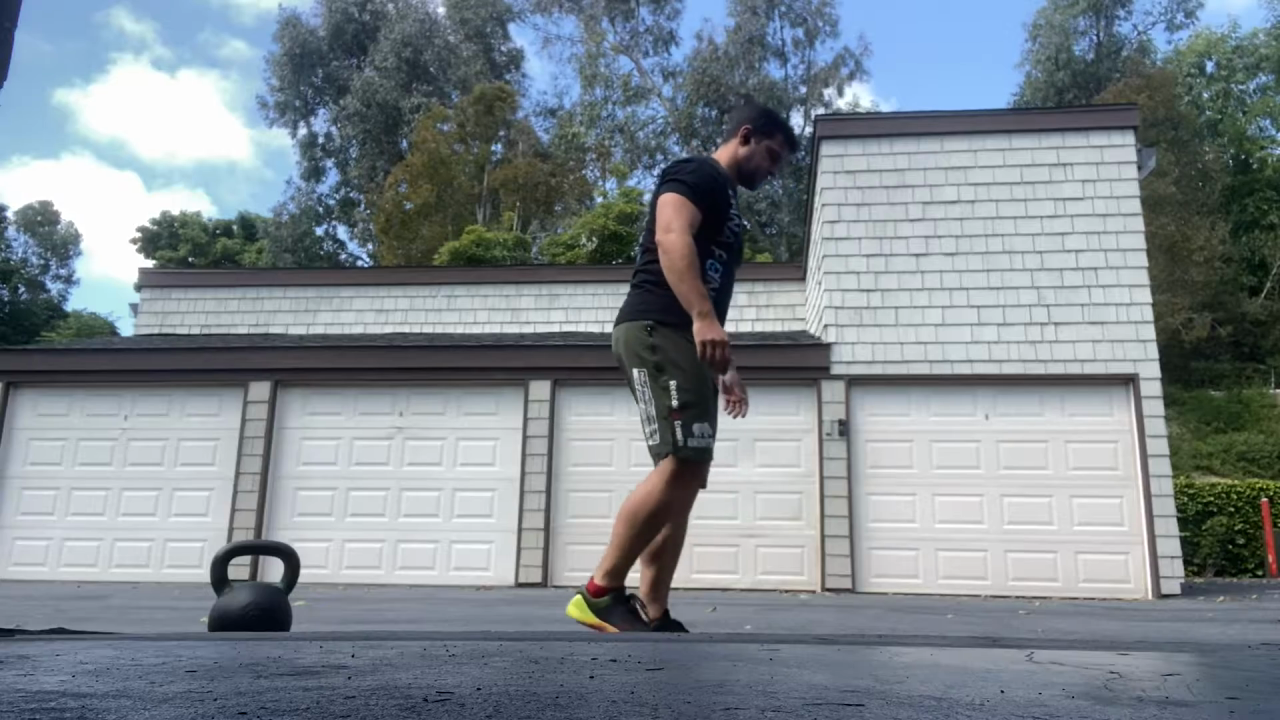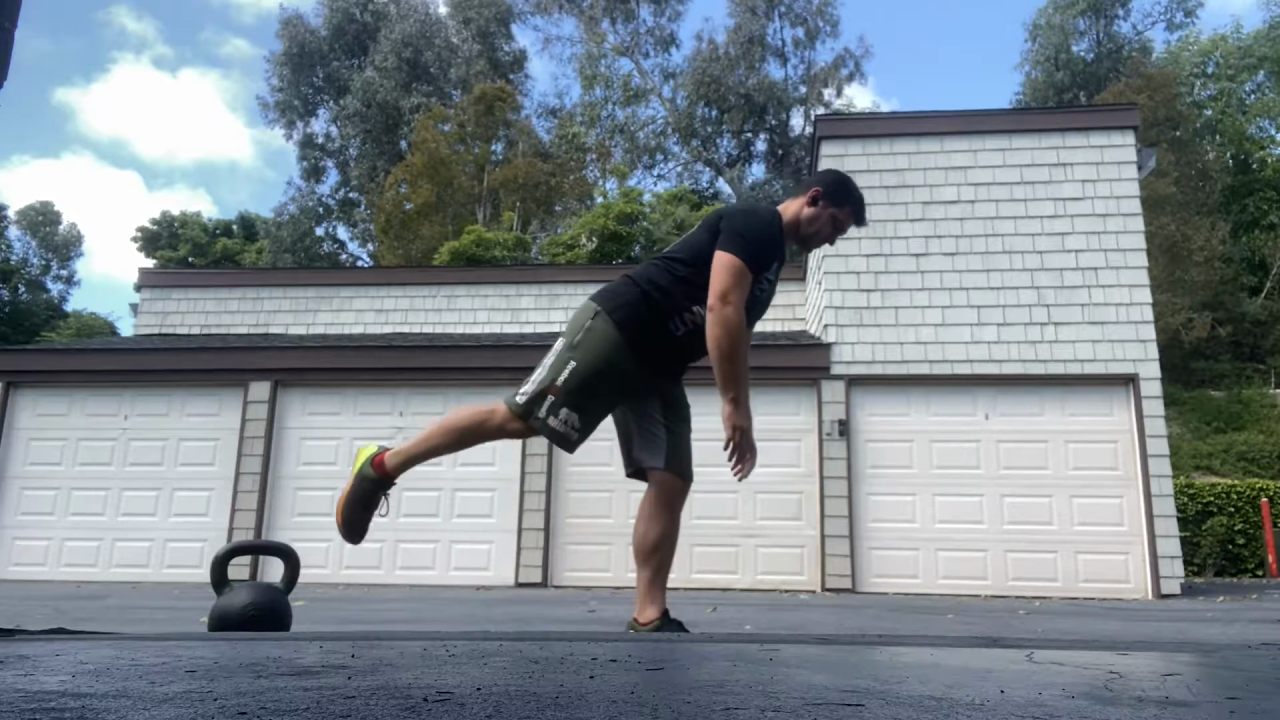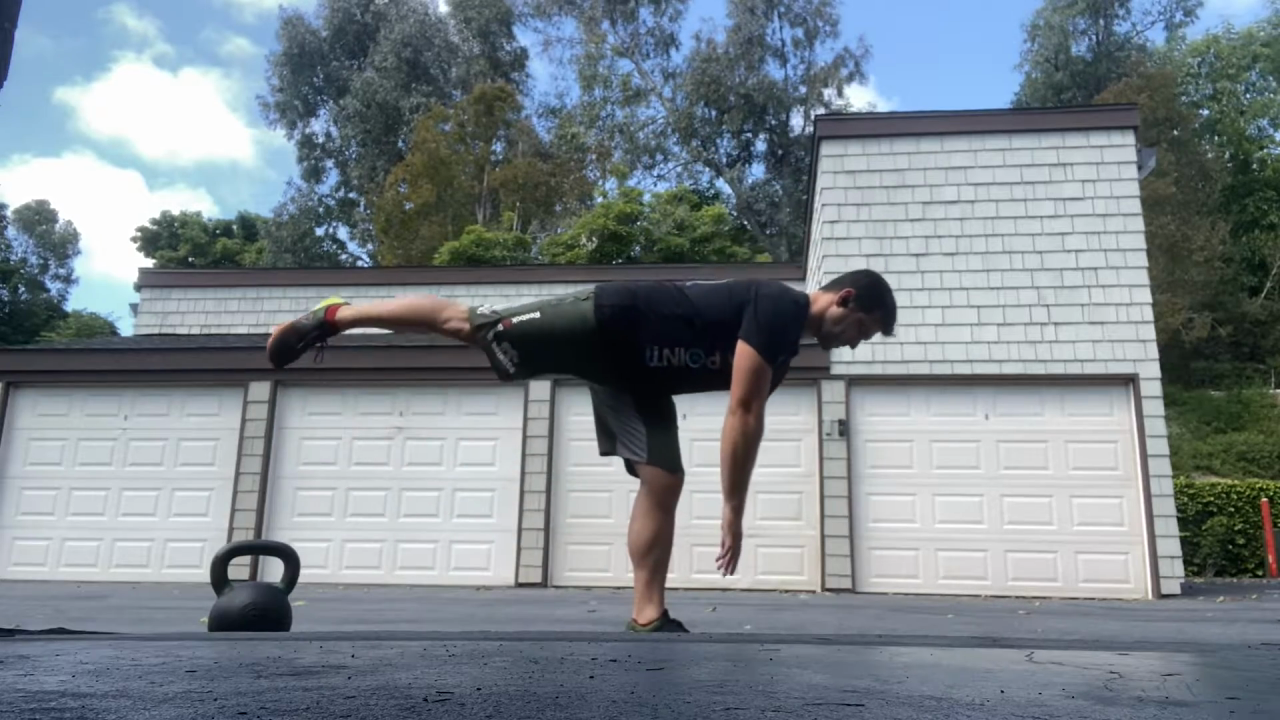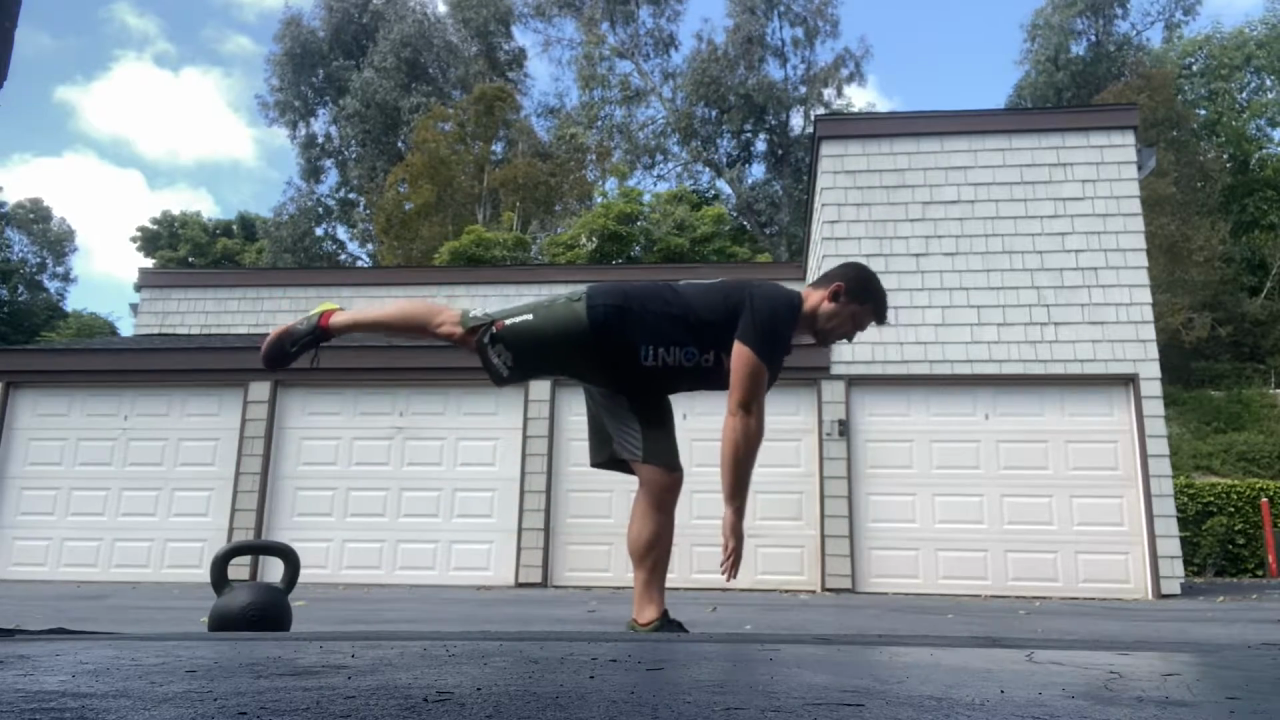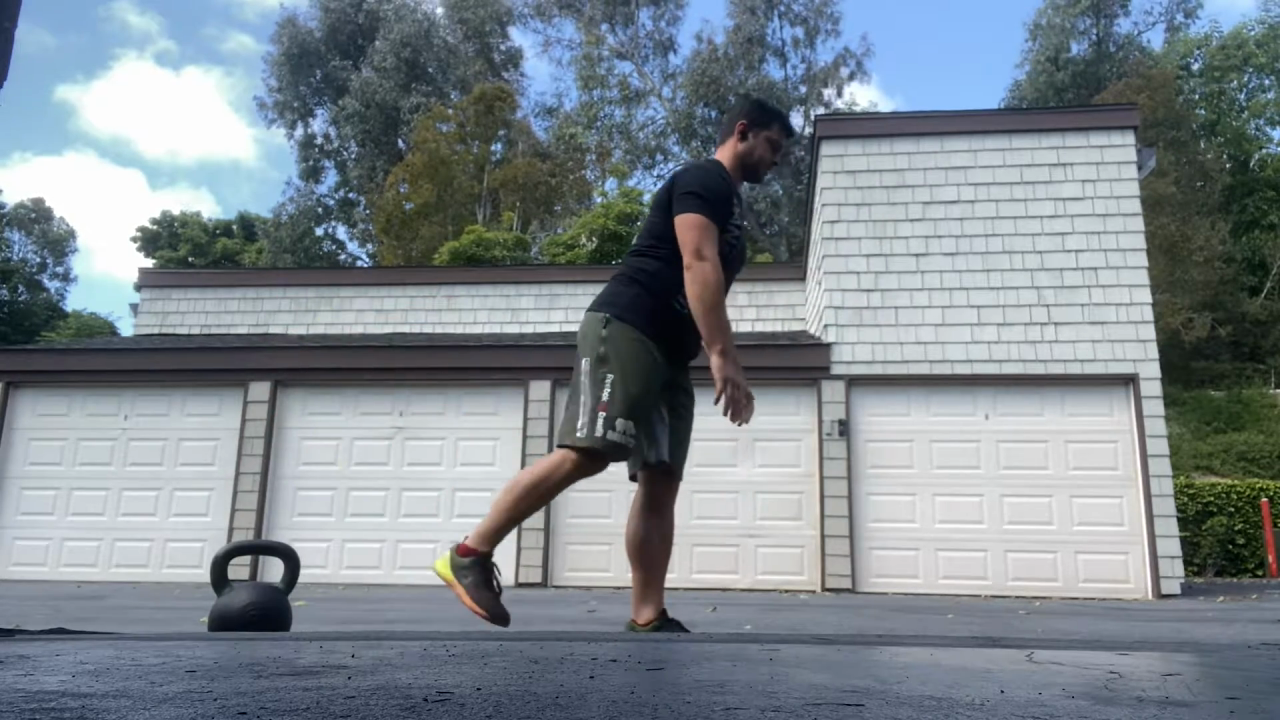
dt=0.7s
person 1, frame 1
left shoulder: (724, 199)
right shoulder: (697, 174)
right elbow: (672, 238)
left wrist: (724, 368)
right wrist: (703, 319)
left hip: (681, 340)
right hip: (658, 329)
left knee: (682, 474)
right knee: (683, 465)
left ankle: (652, 614)
right ankle: (601, 591)
person 1, frame 2
left shoulder: (773, 256)
right shoulder: (755, 223)
left elbow: (734, 337)
right elbow: (723, 309)
left wrist: (742, 422)
right wrist: (733, 404)
left hip: (657, 363)
right hip: (615, 327)
left knee: (671, 481)
right knee: (516, 418)
left ankle: (649, 615)
right ankle: (384, 466)
person 1, frame 3
left shoulder: (783, 345)
right shoulder: (777, 307)
left elbow: (748, 419)
right elbow: (742, 415)
left wrist: (735, 510)
right wrist: (732, 510)
left hip: (635, 371)
right hip: (603, 325)
left knee: (663, 481)
right knee: (465, 324)
left ankle: (647, 615)
right ankle: (333, 317)
person 1, frame 4
left shoulder: (779, 335)
right shoulder: (773, 305)
left elbow: (747, 418)
right elbow: (740, 416)
left wrist: (731, 508)
right wrist: (734, 512)
left hip: (629, 370)
right hip: (597, 327)
left knee: (662, 483)
right knee: (457, 326)
left ankle: (648, 615)
right ankle: (325, 324)
person 1, frame 5
left shoulder: (724, 197)
right shoulder: (703, 180)
left elbow: (712, 285)
right elbow: (699, 267)
left wrist: (718, 361)
right wrist: (724, 358)
left hip: (669, 347)
right hip: (625, 326)
left knee: (661, 480)
right knee: (586, 453)
left ankle: (648, 617)
right ankle: (471, 555)
